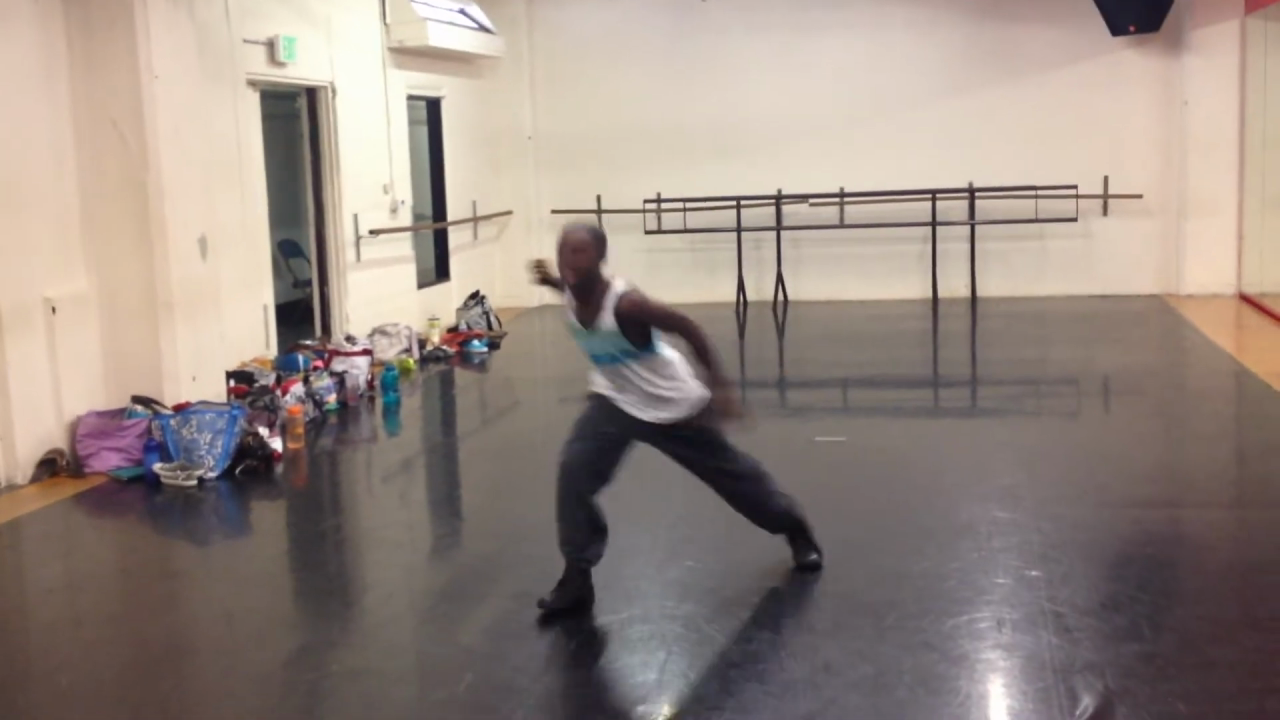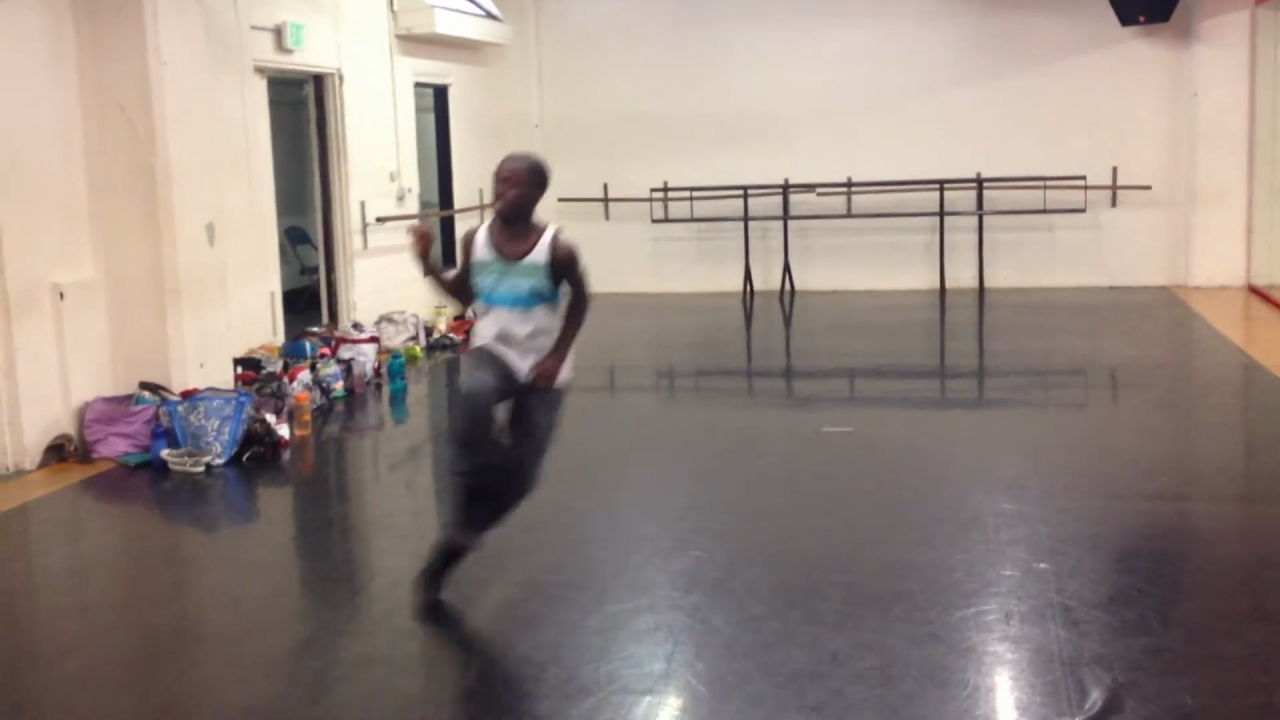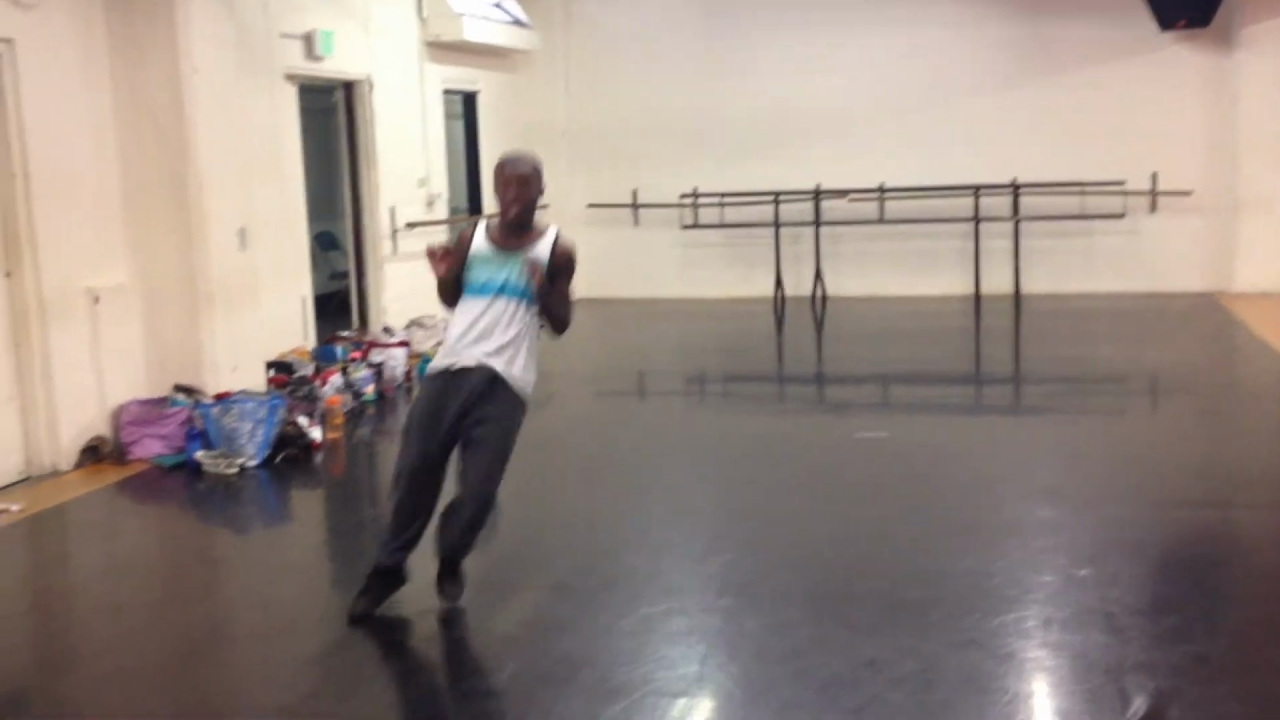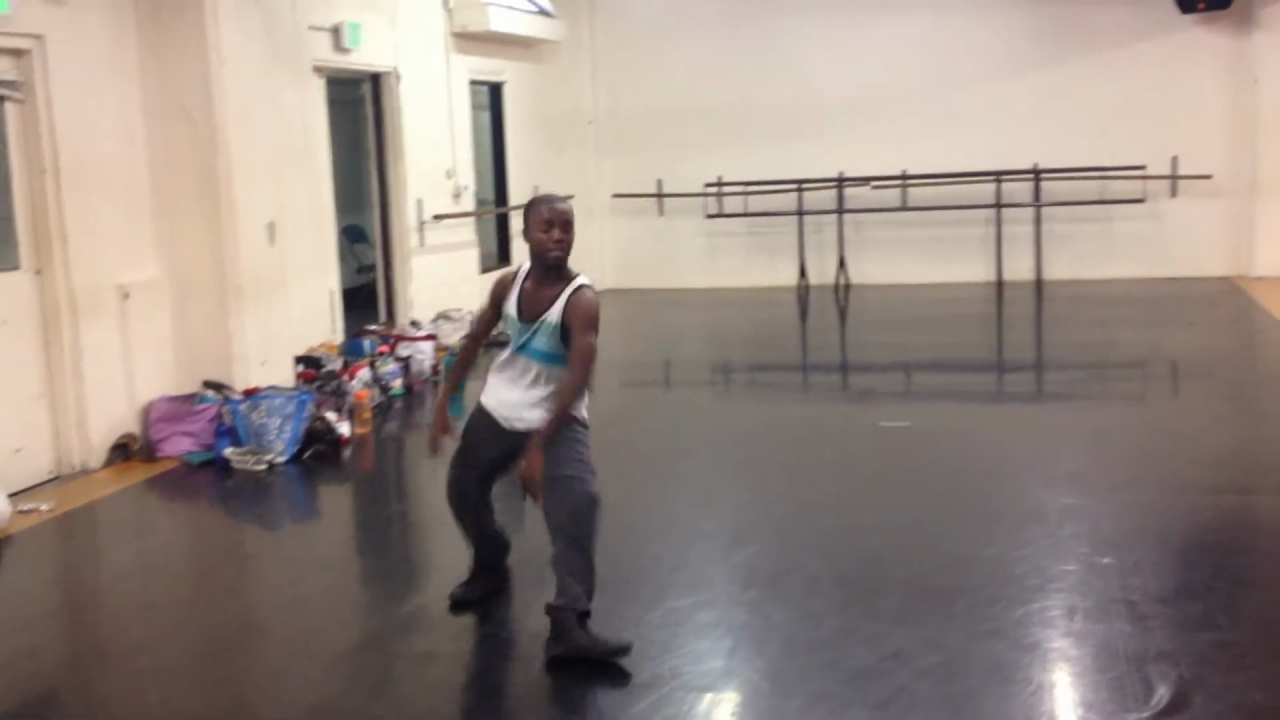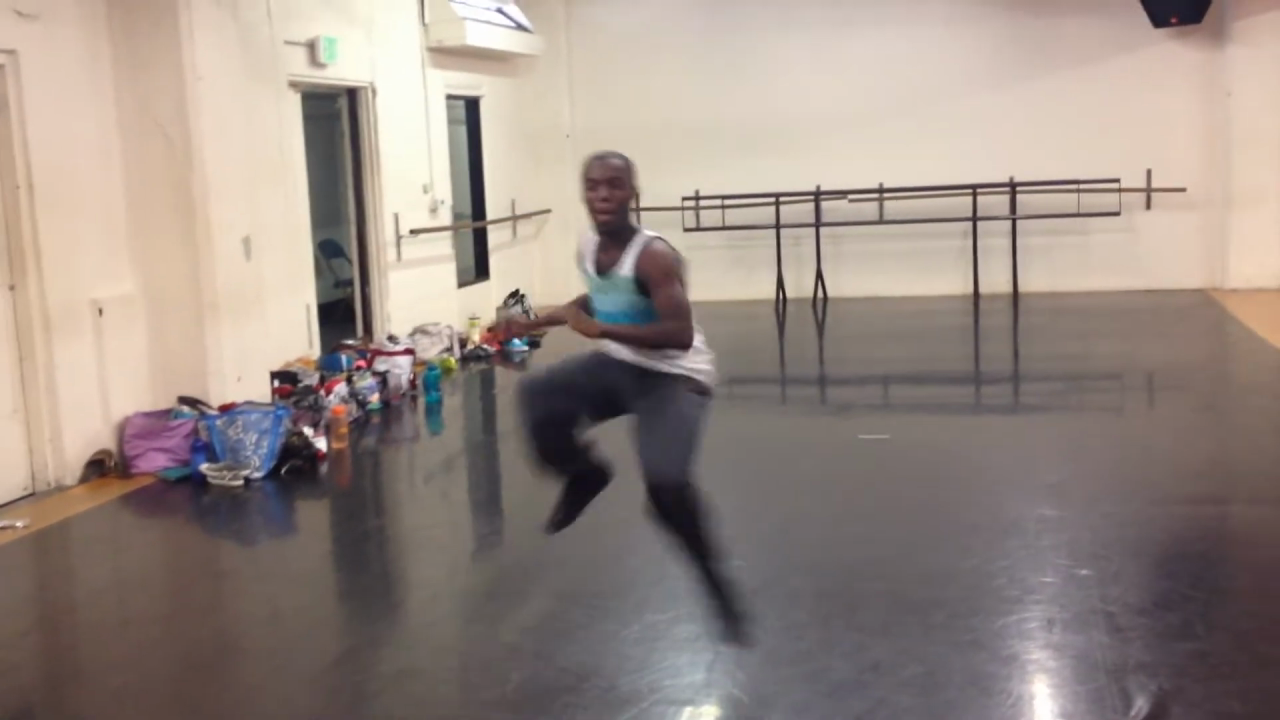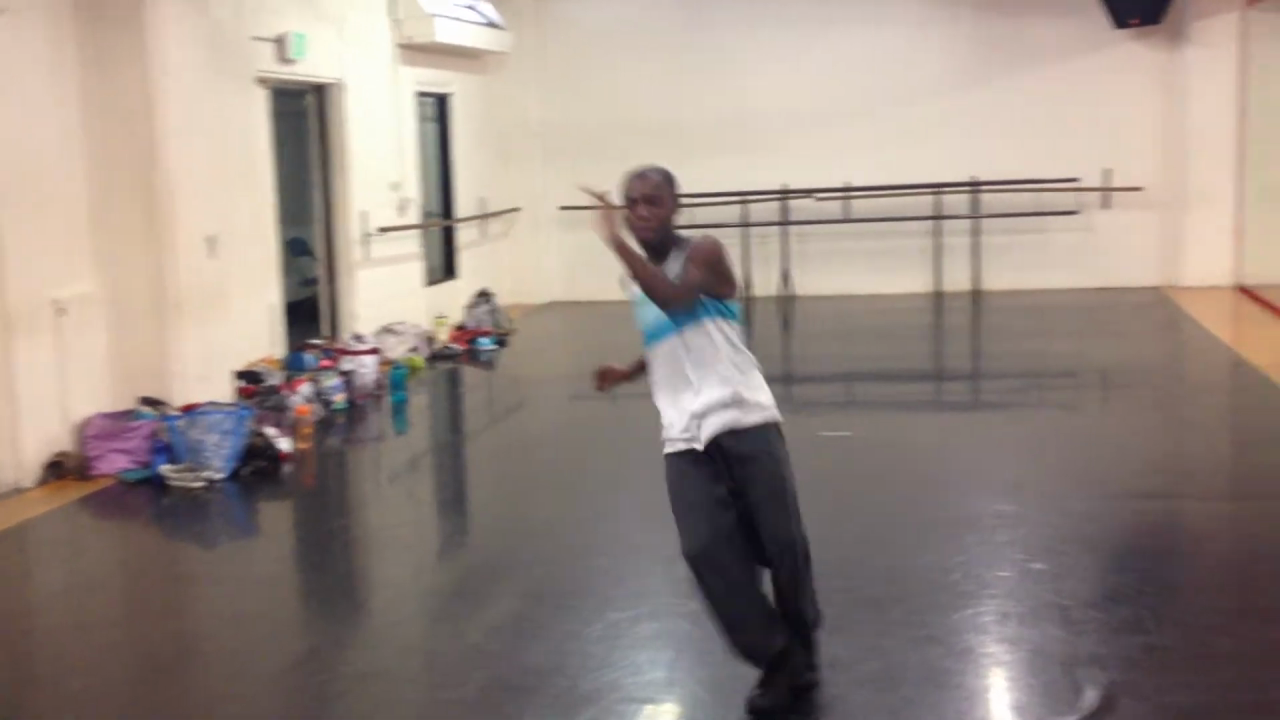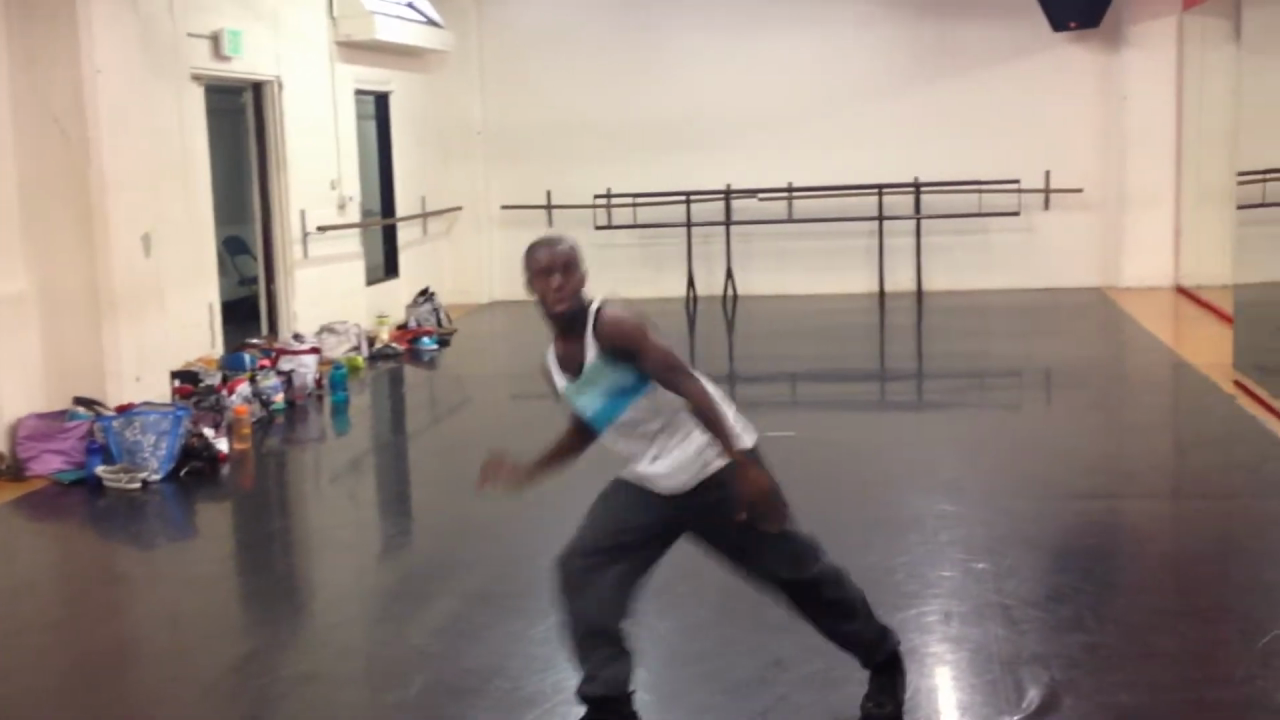
dt=0.3s
person 1, frame 1
left shoulder: (627, 302)
right shoulder: (579, 297)
left elbow: (692, 331)
left wrist: (721, 389)
right wrist: (551, 279)
left hip: (672, 403)
right hip: (614, 400)
left knee: (731, 472)
right knee: (573, 475)
left ankle: (796, 532)
right ankle: (576, 580)
person 1, frame 2
left shoulder: (557, 249)
right shoulder: (474, 240)
left elbow: (580, 298)
right elbow: (463, 292)
left wrist: (558, 355)
right wrist: (428, 265)
left hip: (541, 369)
right hip: (491, 355)
left knee: (520, 472)
right knee: (472, 401)
left ankle: (455, 543)
right ankle: (462, 520)
person 1, frame 3
left shoulder: (556, 251)
right shoulder: (473, 237)
left elbow: (560, 323)
left wrist: (544, 292)
right wrist: (443, 274)
left hip: (503, 381)
right hip: (451, 370)
left knee: (477, 489)
right knee: (415, 470)
left ankle: (449, 564)
right ankle: (387, 570)
person 1, frame 4
left shoulder: (582, 302)
right shoulder: (509, 284)
left elbow: (577, 381)
right elbow: (474, 342)
left wrist: (539, 449)
right wrist: (442, 405)
left hip: (560, 419)
right hip: (498, 410)
left knee: (577, 503)
right knee: (464, 492)
left ankle: (568, 626)
right ankle: (489, 570)
person 1, frame 5
left shoulder: (656, 257)
right shoulder: (592, 251)
left elbow: (681, 336)
left wrist: (608, 332)
right wrist: (546, 320)
left hip: (675, 376)
right hip: (621, 365)
left knee: (665, 479)
right knee: (538, 398)
left ankle: (712, 576)
right ankle: (582, 475)
person 1, frame 6
left shoulder: (703, 252)
right shoulder: (640, 279)
left elbow: (673, 298)
left wrist: (617, 244)
right wrist: (626, 372)
left hip: (746, 422)
right hip: (686, 435)
left knee: (784, 546)
right knee: (709, 556)
left ankle: (798, 644)
right ankle: (774, 661)
person 1, frame 7
left shoulder: (614, 326)
right shoulder: (554, 363)
left elbow: (689, 384)
left wrist: (743, 460)
right wrist: (530, 470)
left hip: (713, 461)
right hip: (653, 477)
left knee: (792, 571)
right knee: (583, 571)
left ankle: (883, 661)
